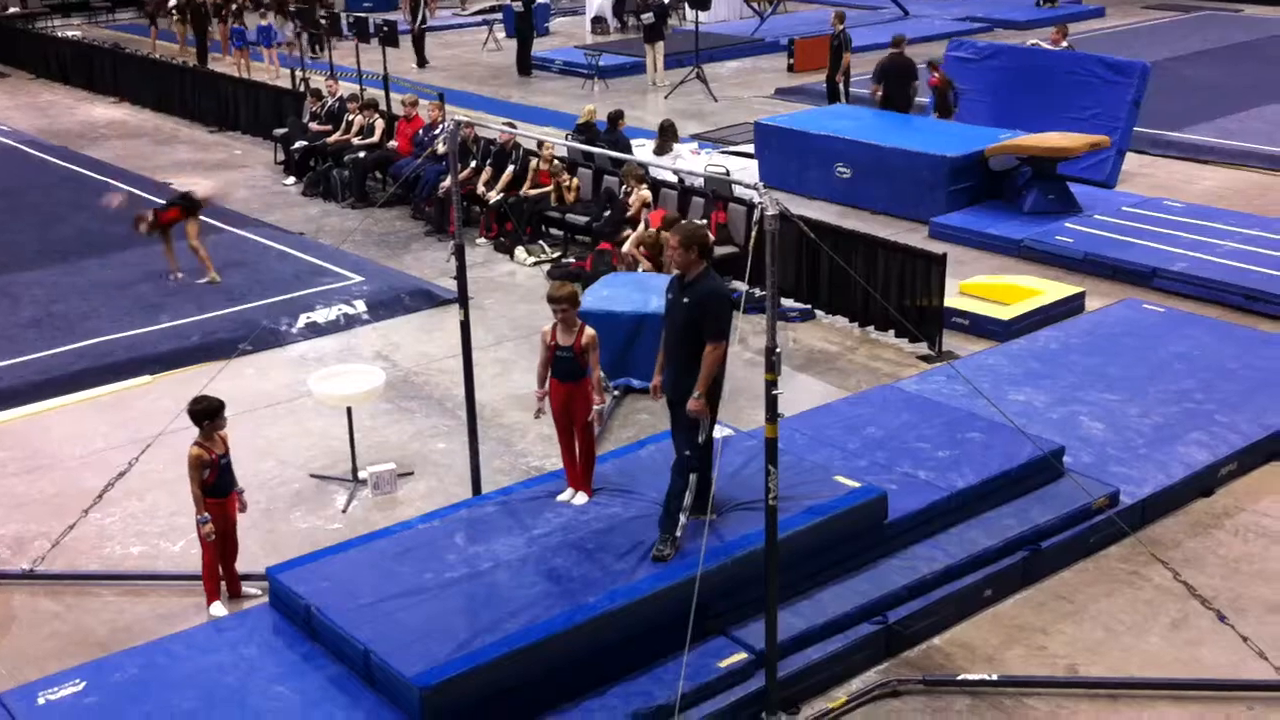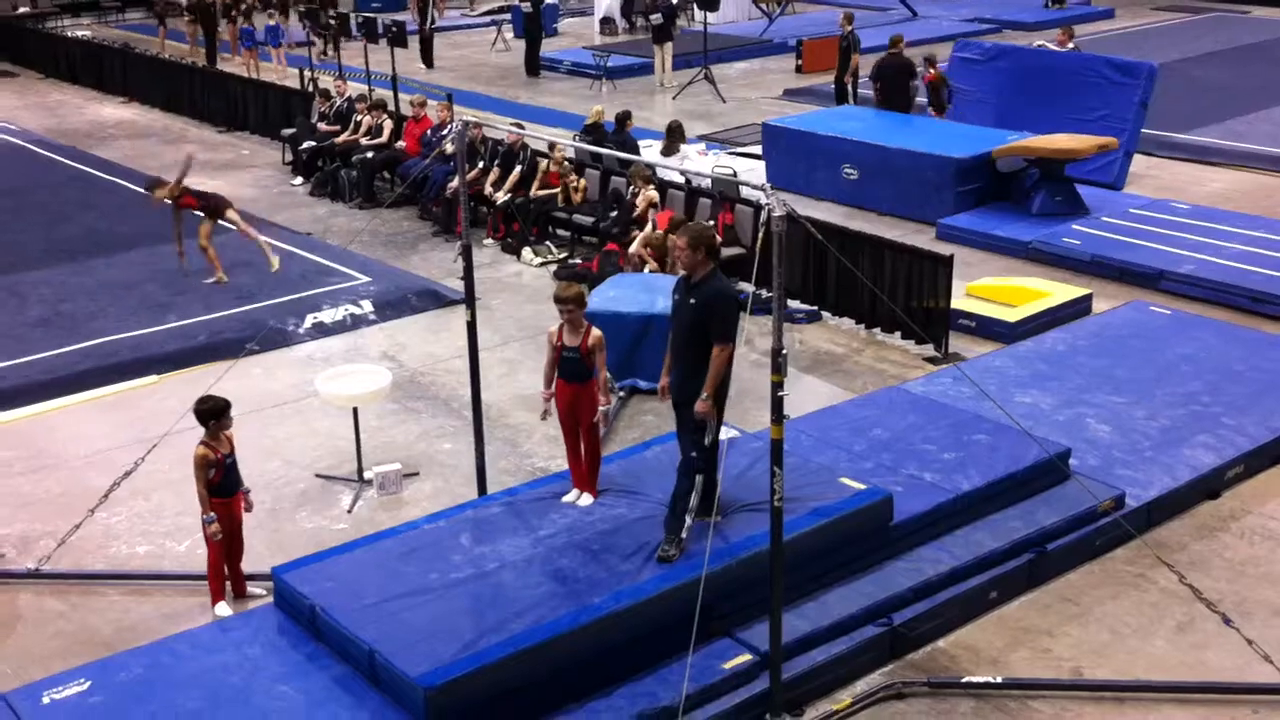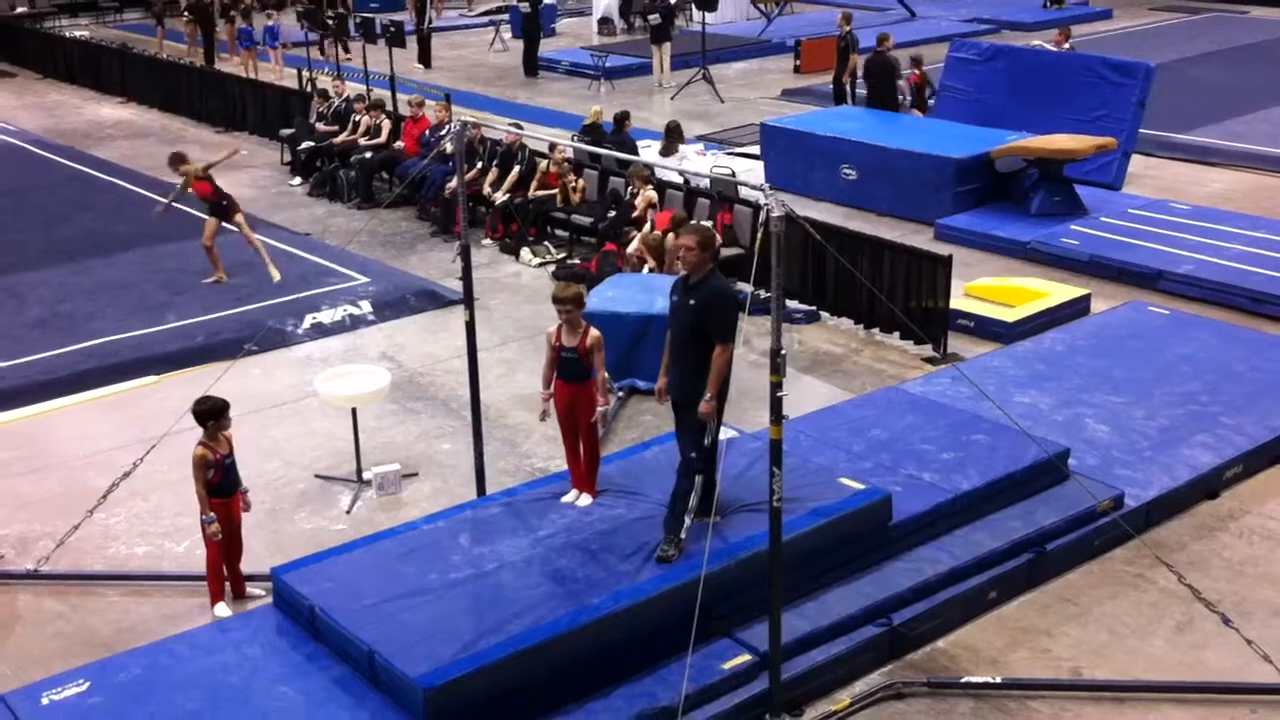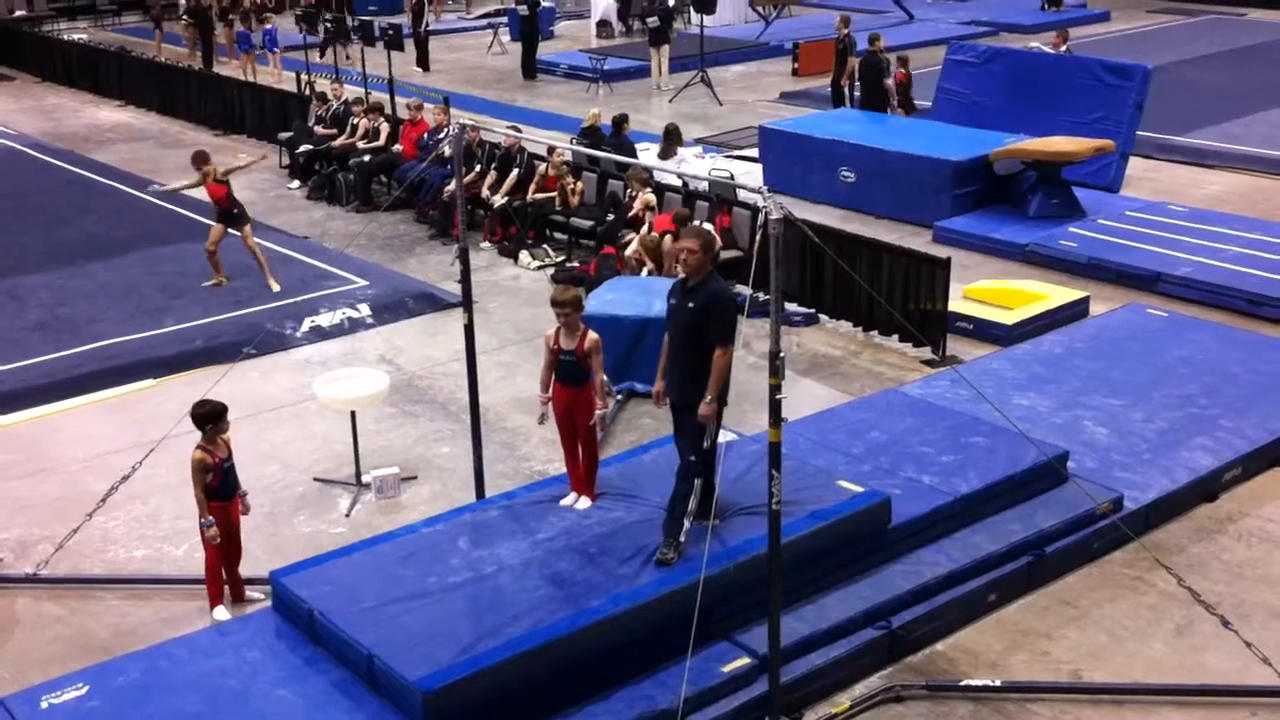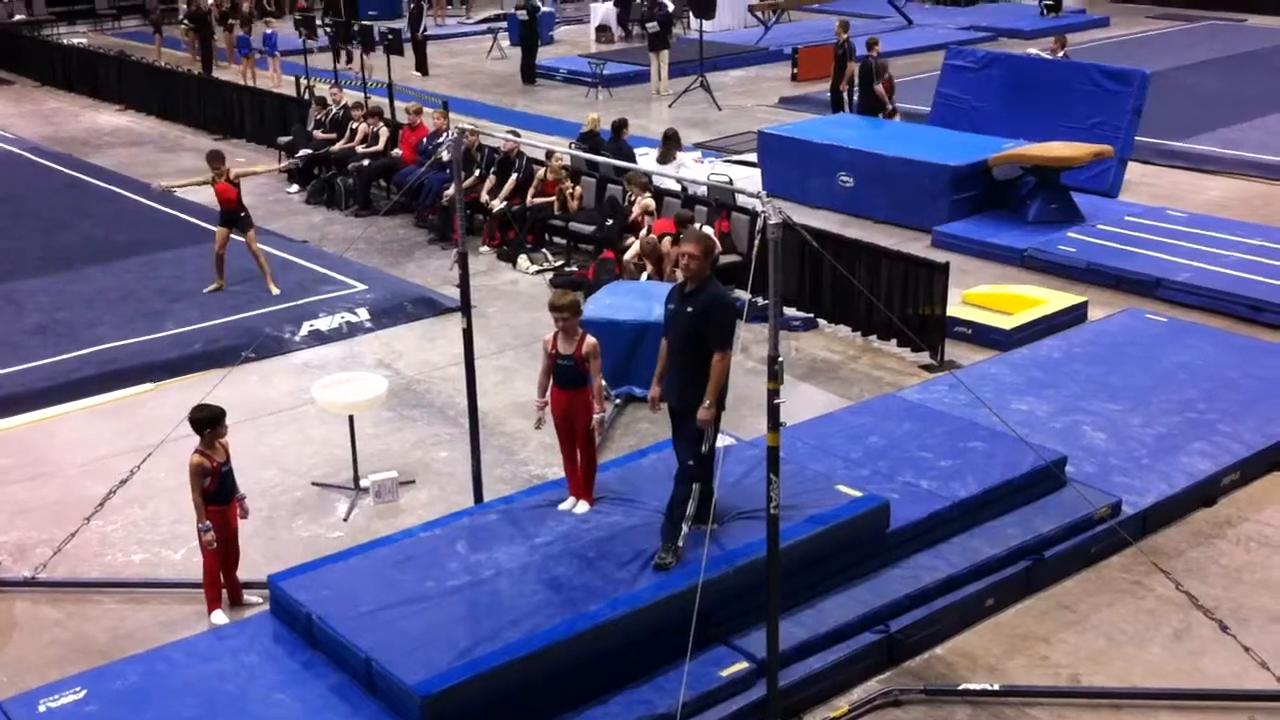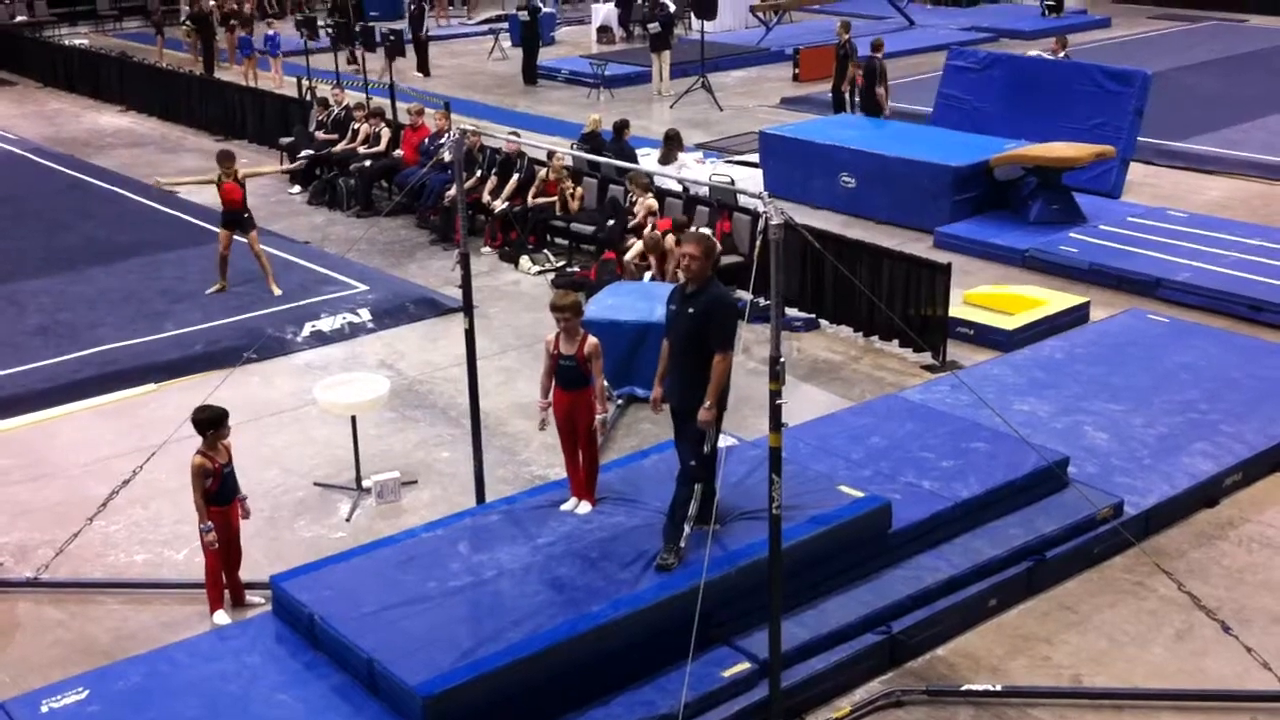
dt=0.2s
person 1, frame 1
left shoulder: (714, 292)
right shoulder: (676, 283)
left elbow: (716, 347)
left wrist: (700, 394)
right wrist: (659, 371)
left hip: (697, 390)
right hip: (676, 384)
left knee: (687, 459)
right knee: (693, 450)
left ankle: (670, 532)
right ankle: (700, 504)
person 1, frame 2
left shoulder: (721, 293)
right shoulder: (683, 284)
left elbow: (723, 349)
left wrist: (707, 396)
right wrist: (667, 373)
left hip: (703, 392)
right hip: (682, 385)
left knee: (693, 460)
right knee: (697, 452)
left ankle: (675, 533)
right ankle: (706, 506)
person 1, frame 3
left shoulder: (720, 293)
right shoulder: (680, 285)
left elbow: (723, 348)
left wrist: (710, 396)
right wrist: (664, 374)
left hip: (703, 392)
right hip: (681, 387)
left knee: (692, 460)
right knee: (695, 452)
left ankle: (674, 533)
right ankle: (705, 506)
person 1, frame 4
left shoulder: (719, 296)
right shoulder: (677, 288)
left elbow: (723, 351)
left wrist: (711, 399)
right wrist: (661, 378)
left hip: (702, 395)
right hip: (679, 390)
left knee: (692, 464)
right knee: (692, 455)
left ankle: (673, 536)
right ankle: (704, 509)
person 1, frame 5
left shoulder: (718, 300)
right shoulder: (675, 293)
left elbow: (722, 355)
left wrist: (709, 403)
right wrist: (657, 382)
left hip: (701, 399)
right hip: (677, 393)
left knee: (690, 468)
right knee: (692, 460)
left ankle: (671, 540)
right ankle: (702, 514)
person 1, frame 6
left shoulder: (720, 301)
right shoulder: (677, 293)
left elbow: (723, 356)
left wrist: (710, 404)
right wrist: (659, 383)
left hip: (703, 400)
right hip: (679, 394)
left knee: (692, 468)
right knee: (694, 460)
left ankle: (673, 540)
right ankle: (704, 514)
person 2, frame 1
left shoulder: (588, 335)
right shoulder: (547, 333)
left elbow: (595, 370)
right elbow: (543, 365)
left wrist: (598, 402)
right wrist: (540, 396)
left hip: (580, 390)
right hip: (558, 390)
left knee: (585, 440)
right knee: (565, 440)
left ankle: (584, 487)
right ankle: (572, 484)
person 2, frame 2
left shoulder: (594, 336)
right shoulder: (554, 334)
left elbow: (601, 371)
right elbow: (550, 366)
left wrist: (603, 403)
right wrist: (546, 397)
left hip: (587, 391)
right hip: (564, 391)
left knee: (590, 442)
right knee: (571, 441)
left ankle: (590, 489)
right ankle: (577, 485)
person 2, frame 3
left shoulder: (593, 336)
right shoulder: (552, 334)
left elbow: (600, 372)
right elbow: (549, 367)
left wrist: (602, 404)
right wrist: (545, 398)
left hip: (585, 392)
right hip: (562, 392)
left knee: (589, 442)
right knee: (569, 441)
left ankle: (589, 489)
right ankle: (576, 486)
person 2, frame 4
left shoulder: (591, 339)
right shoulder: (551, 337)
left elbow: (598, 375)
right elbow: (547, 370)
left wrist: (600, 407)
right wrist: (544, 401)
left hip: (583, 395)
right hip: (561, 395)
left knee: (588, 445)
right knee: (568, 444)
left ankle: (588, 492)
right ankle: (575, 488)
person 2, frame 5
left shoulder: (589, 344)
right shoulder: (549, 341)
left elbow: (596, 379)
right elbow: (545, 374)
left wrist: (599, 411)
right wrist: (540, 406)
left hip: (582, 399)
right hip: (559, 399)
left knee: (586, 449)
right knee: (567, 448)
left ankle: (586, 496)
right ankle: (574, 493)
person 2, frame 6
left shoulder: (591, 344)
right shoulder: (551, 342)
left elbow: (598, 379)
right elbow: (547, 375)
left wrist: (601, 412)
right wrist: (543, 406)
left hip: (583, 400)
right hip: (561, 400)
left knee: (588, 449)
right knee: (568, 449)
left ankle: (588, 497)
right ankle: (575, 494)
person 3, frame 1
left shoulder: (223, 437)
right shoulder: (197, 453)
right elbow: (195, 488)
left wrist: (239, 493)
right wrist: (203, 520)
left hip: (228, 501)
right hip: (211, 506)
left knee: (230, 548)
right knee: (212, 554)
left ankle: (235, 588)
right ankle: (213, 599)
person 3, frame 2
left shoulder: (228, 437)
right shoulder: (203, 452)
right elbow: (201, 488)
left wrist: (245, 492)
right wrist: (209, 519)
left hip: (234, 500)
right hip: (217, 506)
left knee: (236, 548)
right knee: (218, 554)
left ankle: (240, 588)
right ankle: (218, 599)
person 3, frame 3
left shoulder: (227, 437)
right shoulder: (202, 453)
right elbow: (200, 488)
left wrist: (243, 492)
right wrist: (209, 519)
left hip: (233, 501)
right hip: (216, 506)
left knee: (235, 548)
right knee: (217, 554)
left ankle: (239, 589)
right ankle: (218, 600)
person 3, frame 4
left shoulder: (225, 440)
right shoulder: (200, 457)
right elbow: (199, 492)
left wrist: (242, 495)
right wrist: (208, 523)
left hip: (231, 504)
right hip: (214, 510)
left knee: (234, 552)
right knee: (215, 558)
left ankle: (238, 592)
right ankle: (217, 603)
person 3, frame 5
left shoulder: (223, 445)
right shoulder: (198, 461)
right elbow: (197, 496)
left wrist: (240, 499)
right wrist: (204, 527)
left hip: (229, 508)
right hip: (212, 514)
left knee: (232, 556)
right knee: (213, 562)
left ankle: (236, 596)
right ankle: (214, 608)
person 3, frame 6
left shoulder: (226, 446)
right shoulder: (200, 462)
right elbow: (198, 497)
left wrist: (242, 500)
right wrist: (206, 528)
left hip: (231, 508)
right hip: (214, 515)
left knee: (234, 556)
right knee: (215, 562)
left ankle: (238, 596)
right ankle: (217, 608)
